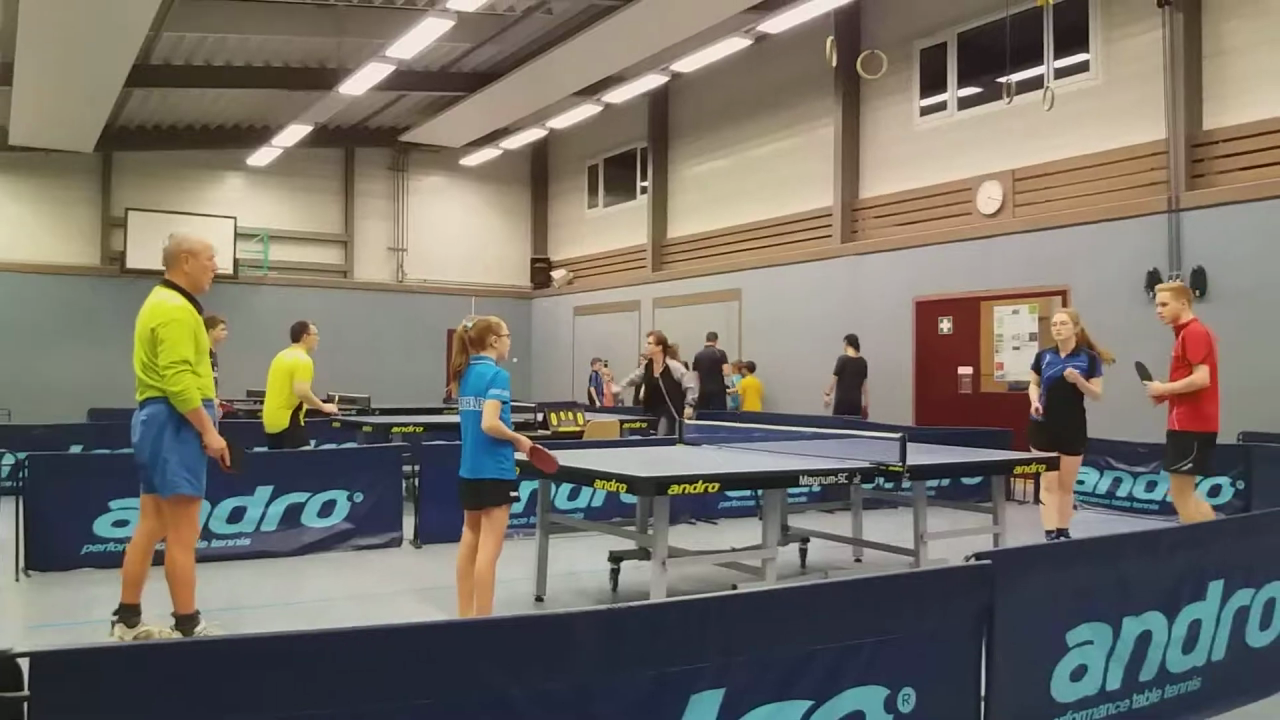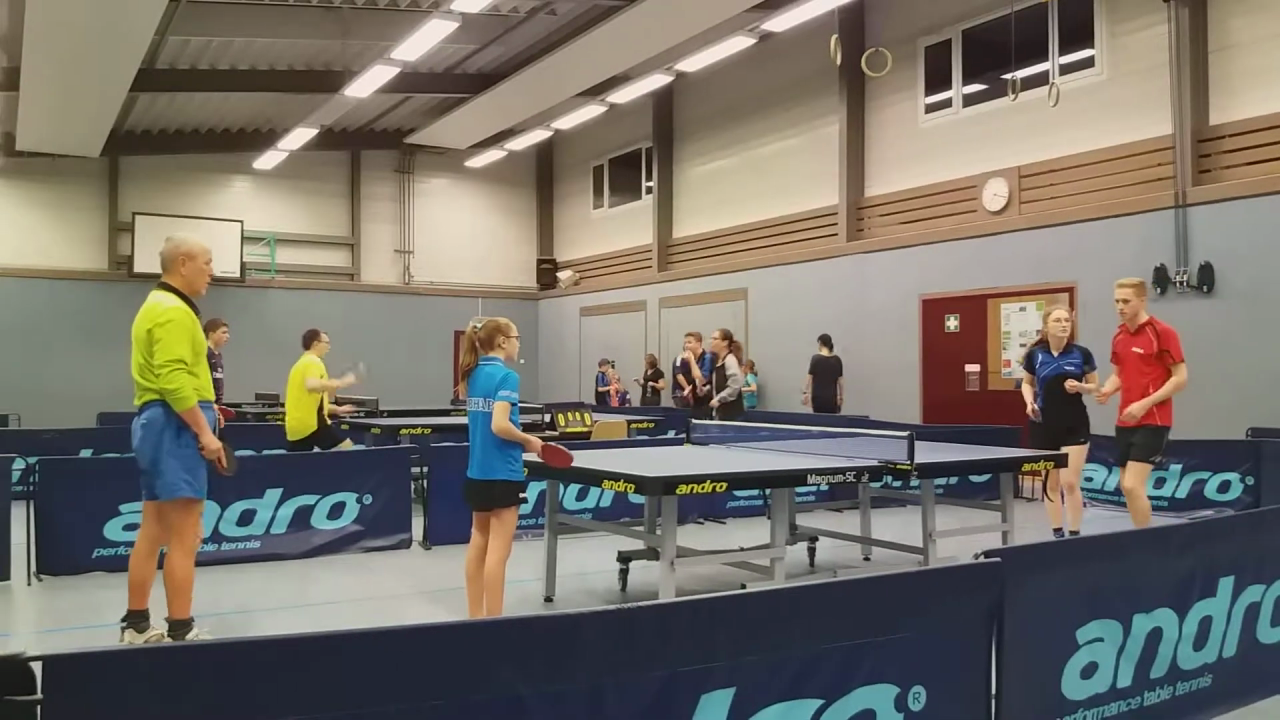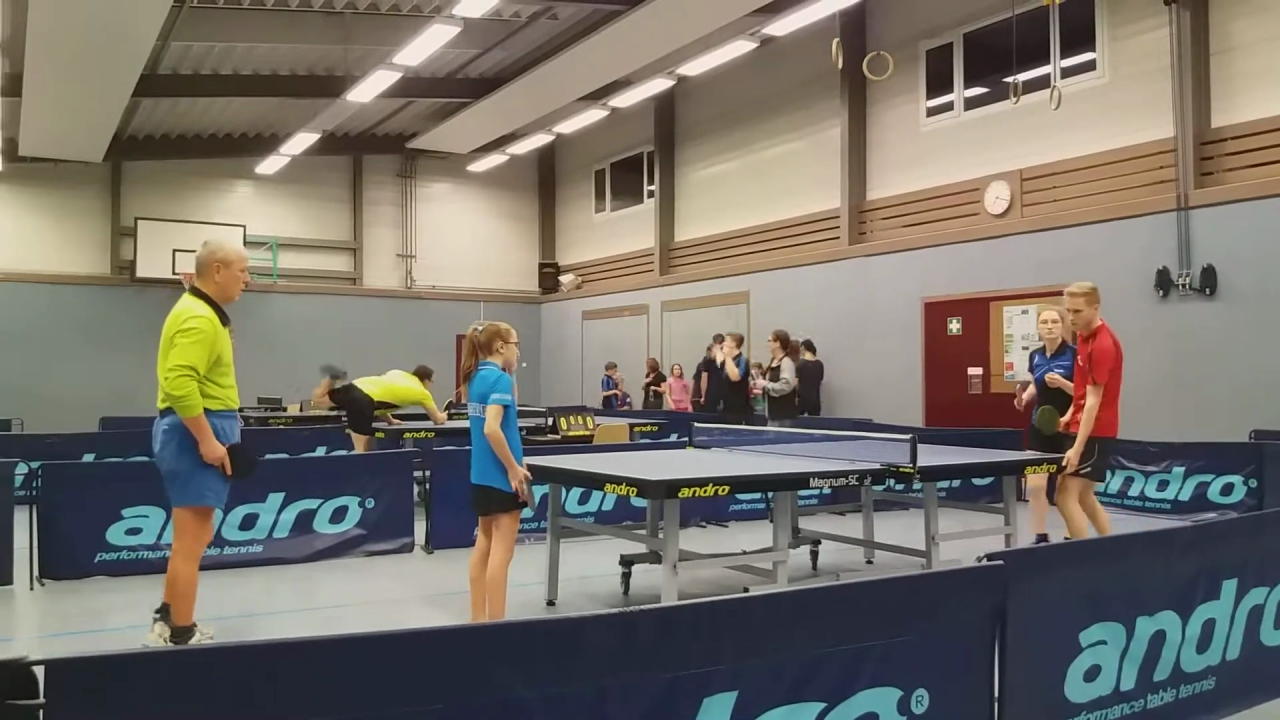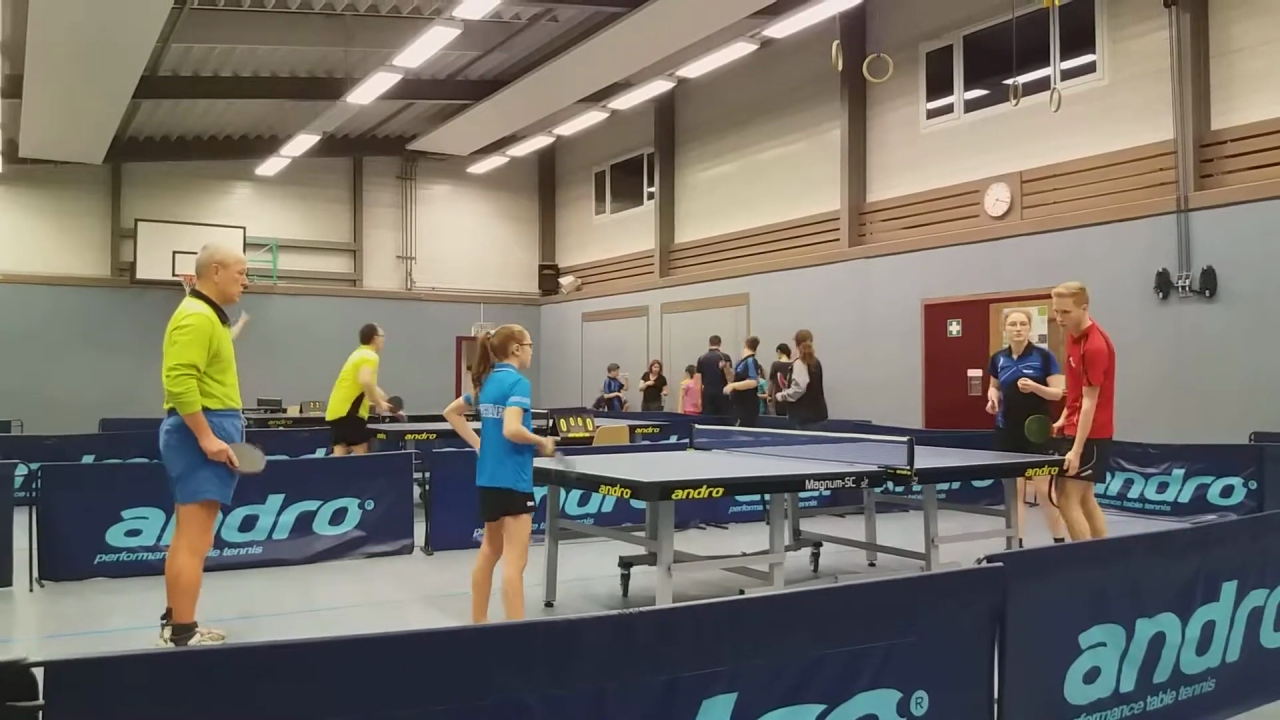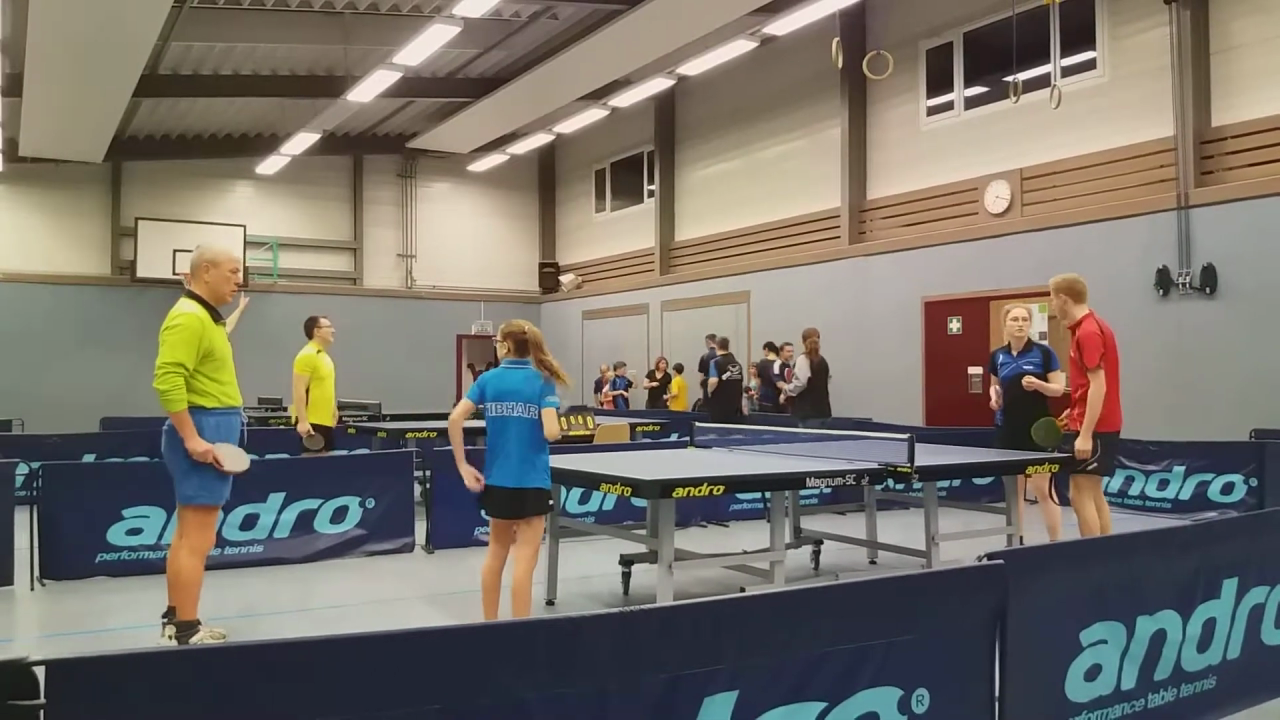
dt=0.7s
person 1, frame 1
left shoulder: (163, 301)
right shoulder: (175, 309)
right elbow: (178, 381)
left wrist: (204, 425)
right wrist: (209, 431)
left hip: (158, 420)
right hip: (176, 423)
left knee: (150, 527)
right knee: (183, 532)
left ankle: (126, 620)
right ankle: (187, 626)
person 1, frame 2
left shoulder: (159, 305)
right shoulder: (174, 311)
right elbow: (174, 381)
right wrist: (205, 433)
left hip: (159, 424)
right hip: (177, 426)
left knee: (153, 534)
right knee: (185, 538)
left ankle: (135, 626)
right ankle: (180, 632)
person 1, frame 3
left shoulder: (200, 311)
right shoulder: (199, 319)
right elbow: (180, 384)
right wrist: (207, 441)
left hip: (201, 431)
right hip: (198, 434)
left knee: (192, 539)
right knee: (190, 543)
left ankle: (168, 618)
right ankle: (181, 637)
person 1, frame 4
left shoulder: (206, 315)
right shoulder: (197, 316)
right elbow: (179, 382)
right wrist: (207, 437)
left hip: (208, 431)
right hip: (202, 433)
left knee: (185, 536)
right knee: (196, 541)
left ankle: (173, 623)
right ankle: (182, 636)
person 1, frame 5
left shoulder: (205, 316)
right shoulder: (189, 317)
right elbow: (167, 380)
right wrist: (192, 438)
left hip: (211, 431)
right hip: (202, 432)
left knee: (187, 535)
right knee: (198, 539)
left ankle: (174, 621)
right ankle: (186, 632)
person 2, frame 1
left shoulder: (465, 374)
right shoulder: (497, 375)
right elbow: (489, 424)
left wrist: (509, 438)
right wrist: (518, 439)
left hip: (469, 470)
right hip: (495, 471)
left knee: (469, 542)
right knee: (489, 548)
left ankle: (466, 614)
right ankle: (483, 618)
person 2, frame 2
left shoulder: (473, 375)
right shoulder: (506, 376)
right elbow: (500, 425)
right wrist: (529, 440)
left hip: (477, 472)
right hip: (503, 473)
left knee: (479, 544)
right knee: (498, 550)
left ankle: (476, 616)
right ankle: (493, 620)
person 2, frame 3
left shoulder: (476, 378)
right shoulder: (500, 379)
right elbow: (492, 429)
right wrist: (514, 469)
left hip: (482, 476)
right hip: (502, 477)
left knee: (484, 548)
right knee: (501, 554)
left ankle: (479, 620)
right ankle: (495, 625)
person 2, frame 4
left shoulder: (486, 382)
right shoulder: (518, 382)
left elbow: (451, 412)
right elbow: (511, 430)
right wrist: (541, 441)
left hip: (488, 478)
right hip: (512, 481)
left knee: (489, 552)
right knee: (514, 560)
left ankle: (478, 623)
person 2, frame 5
left shoulder: (488, 380)
right shoulder: (544, 381)
left elbow: (455, 420)
right elbow: (551, 433)
left wrist: (463, 465)
right wrist: (557, 426)
left hip: (497, 479)
right hip: (531, 481)
left knee: (496, 553)
right knee: (524, 560)
left ankle: (489, 622)
person 3, frame 1
left shoulder: (1193, 333)
right shoulder: (1195, 332)
left elbow: (1202, 379)
left wrist: (1163, 389)
right wrist: (1168, 395)
left hip: (1188, 424)
right hip: (1201, 423)
left knee: (1180, 494)
right knee: (1184, 493)
person 3, frame 2
left shoulder: (1163, 333)
right shoulder: (1119, 336)
left elbow: (1180, 377)
left wrist: (1146, 404)
right wrist: (1107, 390)
left hip: (1151, 421)
right hip: (1126, 422)
left knee: (1132, 485)
right knee: (1129, 486)
person 3, frame 3
left shoulder: (1103, 345)
right shoulder: (1084, 335)
left elbow: (1094, 401)
left wrist: (1077, 448)
right wrist: (1070, 413)
left hip: (1093, 432)
right hip: (1083, 427)
left knee: (1066, 497)
right knee: (1083, 495)
person 3, frame 4
left shoulder: (1095, 346)
right shoulder: (1074, 335)
left elbow: (1090, 402)
left wrist: (1076, 451)
right wrist: (1064, 418)
left hip: (1090, 434)
right hip: (1076, 429)
left knee: (1067, 500)
right knee: (1084, 499)
person 3, frame 5
left shoulder: (1087, 332)
right shoulder: (1088, 327)
left elbow: (1098, 387)
left wrist: (1085, 435)
right wrist: (1074, 411)
left hip: (1093, 428)
right hip: (1104, 425)
left knee: (1080, 496)
right knee: (1094, 494)
person 4, frame 1
left shoulder: (1089, 358)
right shoulder: (1043, 356)
left elbow: (1097, 394)
right elbow: (1033, 385)
left wrist: (1078, 380)
right wrist: (1034, 401)
left hip: (1073, 427)
right hip: (1044, 426)
left knee: (1067, 485)
right knee: (1049, 483)
left ankle: (1063, 532)
right ankle: (1050, 534)
person 4, frame 2
left shoulder: (1082, 354)
right shoulder: (1034, 354)
left elbow: (1094, 386)
right elbow: (1026, 383)
left wrist: (1079, 387)
right wrist: (1029, 401)
left hip: (1074, 425)
right hip: (1043, 425)
left knee: (1070, 482)
right knee: (1051, 483)
left ankle: (1074, 533)
right ankle: (1058, 533)
person 4, frame 3
left shoulder: (1075, 355)
right shoulder: (1035, 356)
left wrist: (1062, 383)
right wrist: (1025, 397)
right hip: (1040, 428)
right knee: (1034, 486)
right ankle: (1041, 537)
person 4, frame 4
left shoulder: (1044, 356)
right shoulder: (997, 359)
left elbow: (1057, 392)
left wrist: (1034, 387)
right wrist: (992, 400)
right hip: (1008, 431)
left knee: (1044, 491)
right knee: (1013, 491)
left ankle: (1059, 542)
right ankle: (1016, 543)
person 4, frame 5
left shoulder: (1044, 353)
right shoulder: (997, 356)
left elbow: (1058, 389)
left wrist: (1037, 384)
right wrist: (994, 397)
right hip: (1008, 429)
left knee: (1043, 490)
left ankle: (1055, 543)
